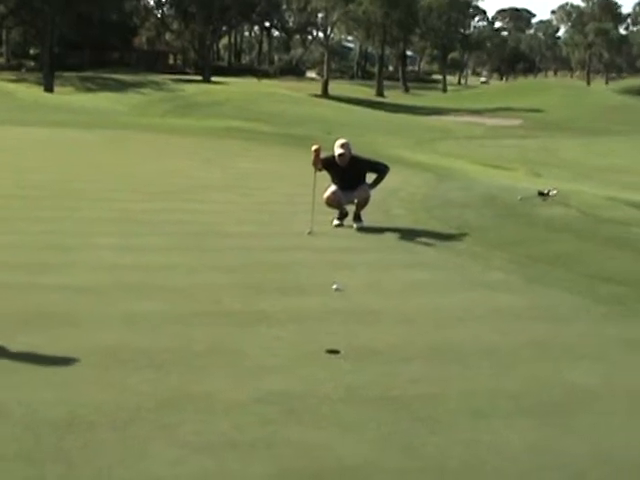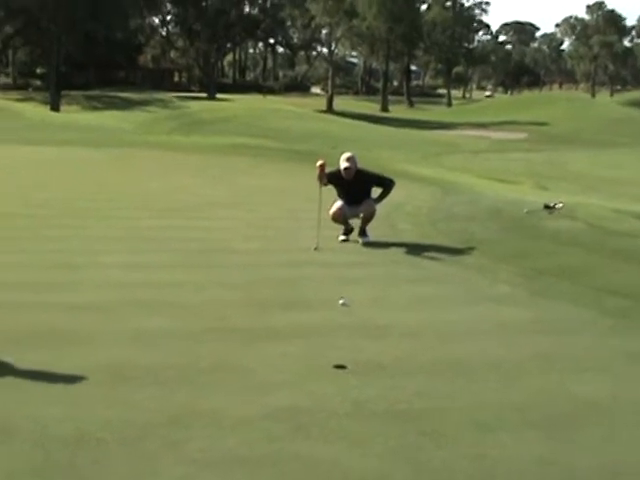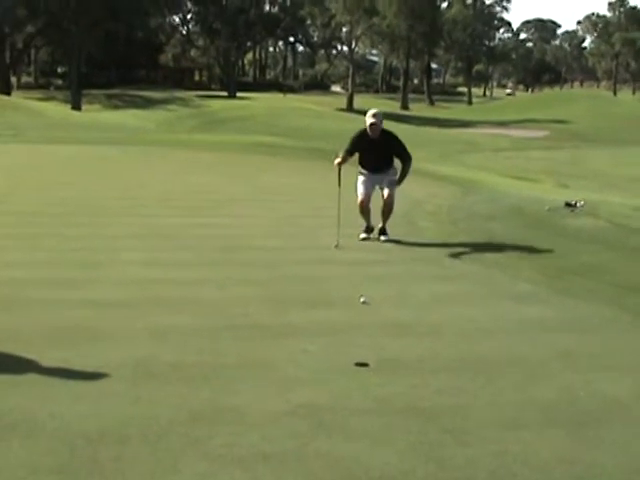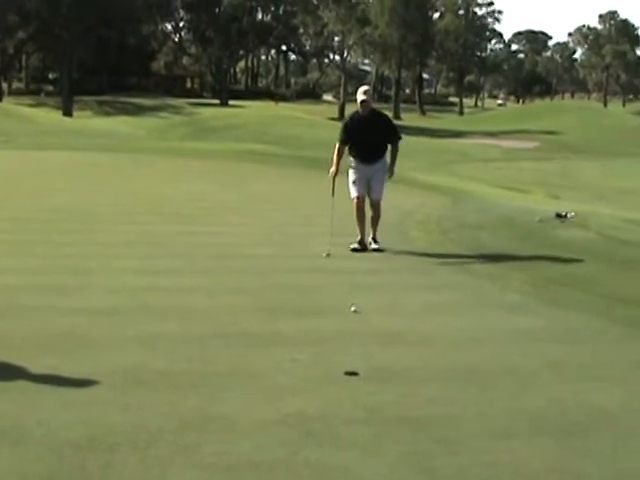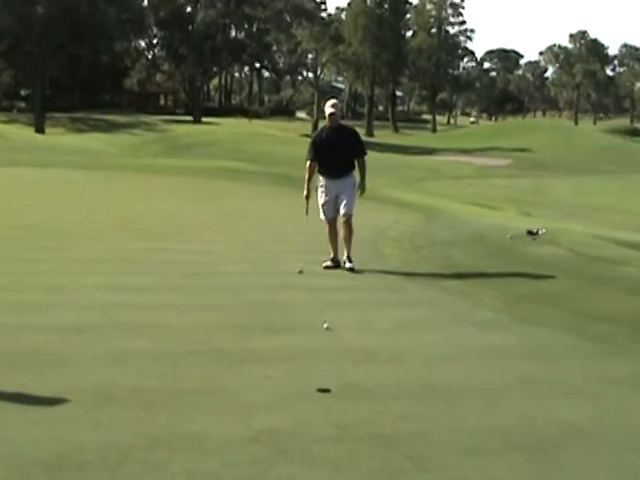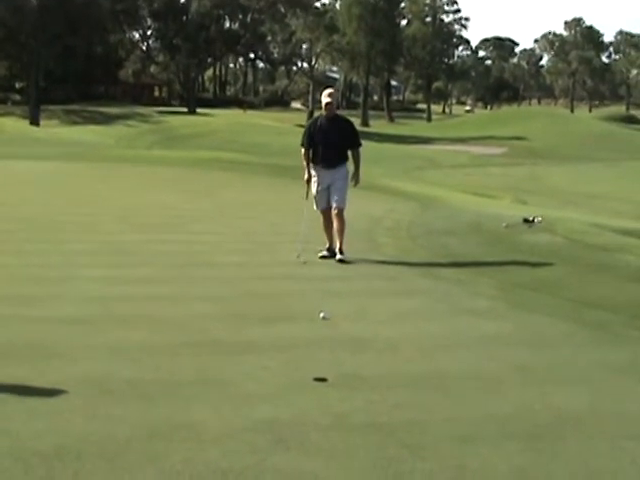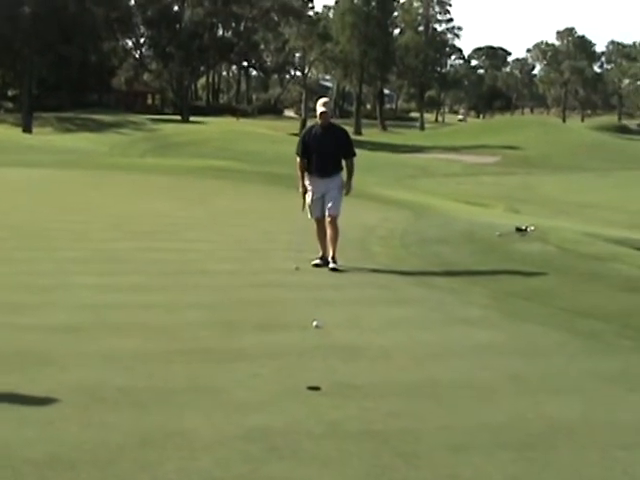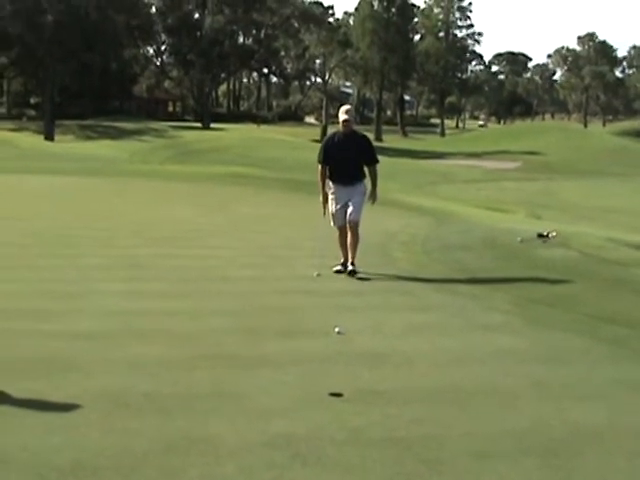
dt=0.4s
person 1, frame 1
left shoulder: (360, 162)
right shoulder: (331, 161)
left elbow: (385, 168)
right elbow: (317, 166)
left wrist: (372, 185)
right wrist: (316, 155)
left hip: (357, 190)
right hip: (340, 191)
left knee: (365, 194)
right knee: (328, 198)
left ankle: (357, 214)
right ankle: (342, 212)
person 1, frame 2
left shoulder: (365, 176)
right shoulder: (336, 175)
left elbow: (390, 183)
right elbow: (322, 181)
left wrist: (378, 199)
right wrist: (321, 170)
left hip: (363, 204)
right hip: (346, 204)
left knee: (370, 209)
right knee: (334, 213)
left ankle: (362, 229)
right ankle: (347, 227)
person 1, frame 3
left shoulder: (391, 139)
right shoulder: (359, 136)
left elbow: (407, 159)
right elbow: (347, 154)
left wrist: (400, 180)
right wrist: (340, 161)
left hip: (387, 173)
right hip: (366, 173)
left knee: (388, 198)
right knee: (362, 201)
left ankle: (383, 228)
right ankle: (368, 226)
person 1, frame 4
left shoulder: (383, 119)
right shoulder: (351, 120)
left elbow: (394, 142)
right elbow: (341, 144)
left wrist: (392, 165)
right wrist: (335, 166)
left hip: (378, 165)
right hip: (357, 165)
left knee: (375, 203)
right knee: (358, 201)
left ankle: (373, 237)
right ankle: (361, 240)
person 1, frame 5
left shoulder: (351, 134)
right shoulder: (319, 136)
left elbow: (360, 158)
right elbow: (311, 162)
left wrist: (363, 180)
right wrist: (307, 185)
left hip: (347, 181)
right hip: (326, 182)
left knee: (346, 218)
right knee: (330, 221)
left ankle: (348, 257)
right ankle: (334, 257)
person 1, frame 6
left shoulder: (346, 124)
right shoulder: (313, 124)
left elbow: (355, 149)
right elbow: (305, 149)
left wrist: (357, 171)
right wrist: (307, 170)
left hip: (339, 171)
right hip: (319, 172)
left knee: (337, 210)
right knee: (325, 211)
left ankle: (340, 249)
right ankle: (330, 246)
person 1, frame 7
left shoulder: (341, 133)
right shoulder: (308, 133)
left elbow: (349, 159)
right elbow: (301, 159)
left wrist: (349, 180)
right wrist: (301, 183)
left hip: (334, 180)
right hip: (313, 181)
left knee: (331, 218)
right knee: (319, 220)
left ankle: (333, 257)
right ankle: (323, 255)
person 1, frame 8
left shoulder: (363, 141)
right shoulder: (330, 141)
left elbow: (372, 166)
right elbow: (322, 167)
left wrist: (374, 188)
right wrist: (322, 191)
left hip: (357, 188)
right hip: (336, 188)
left knee: (352, 224)
right knee: (341, 227)
left ankle: (352, 263)
right ankle: (344, 261)
